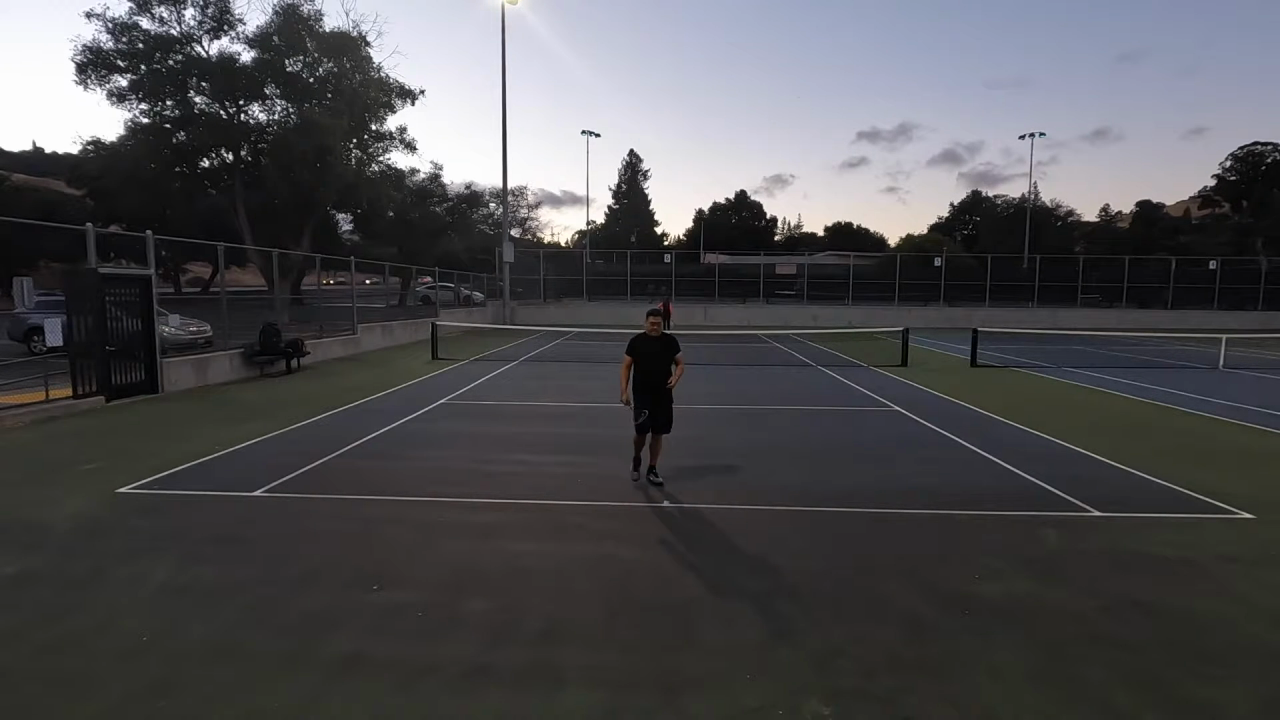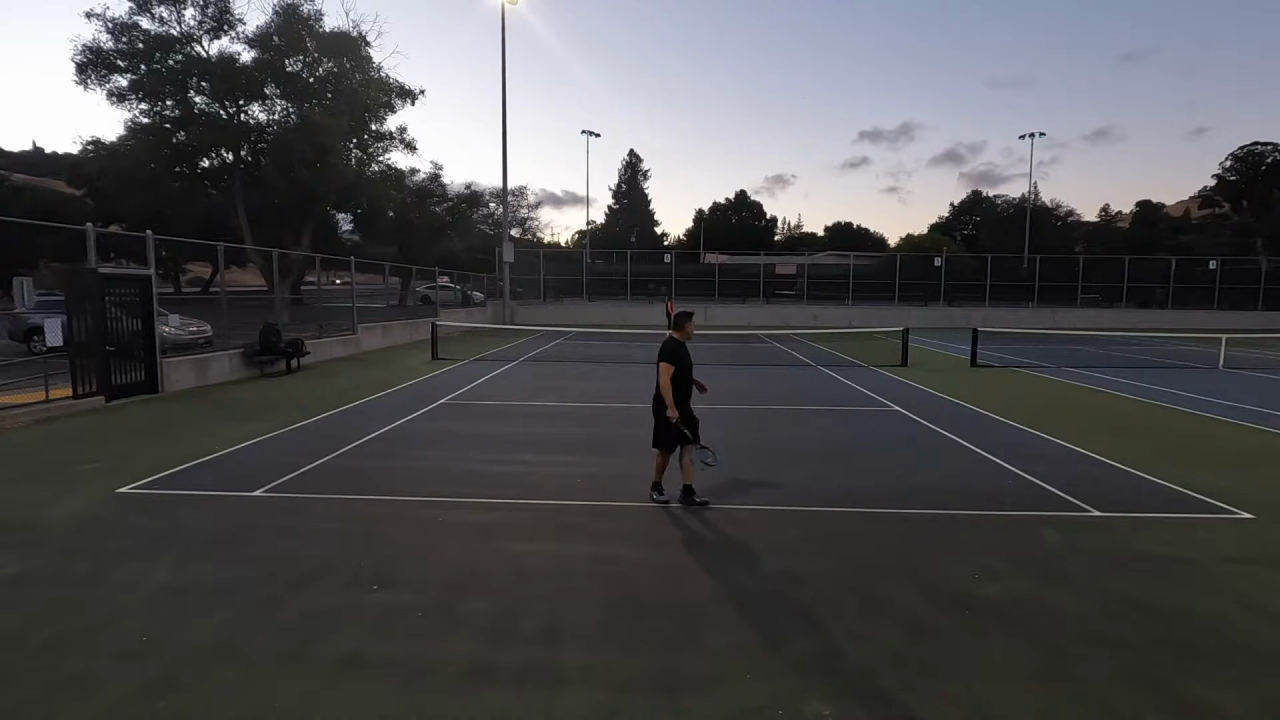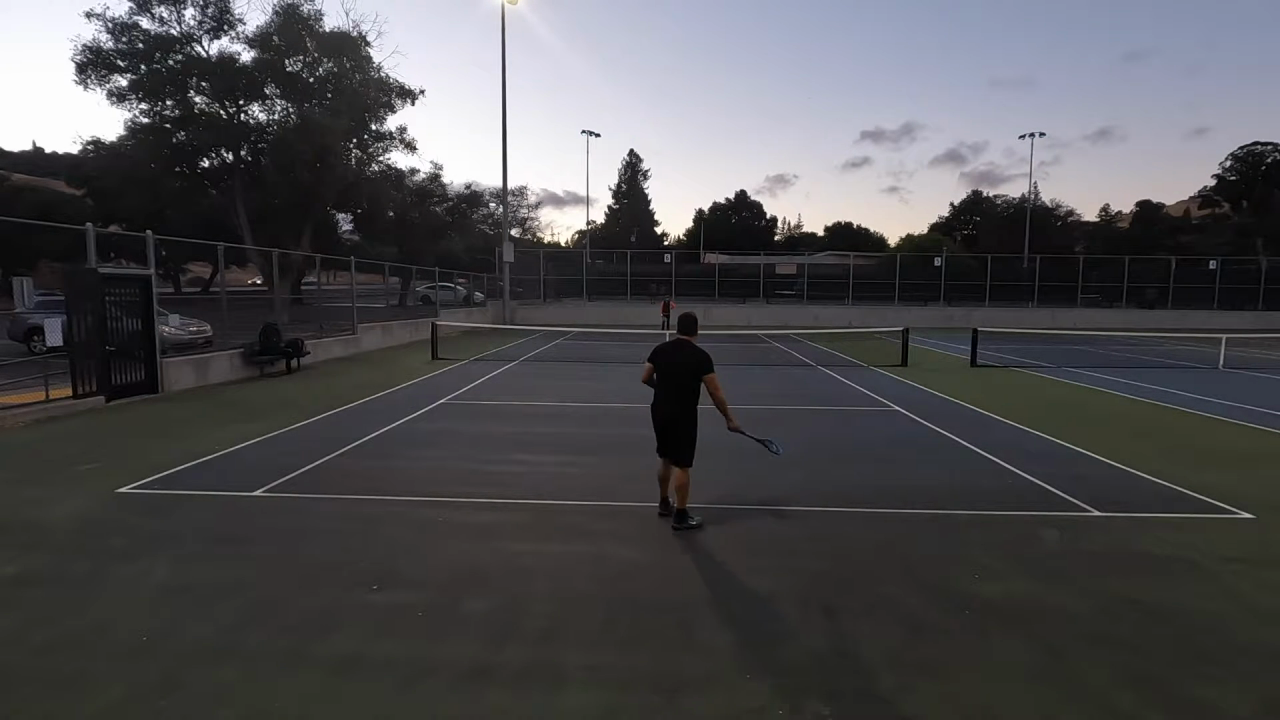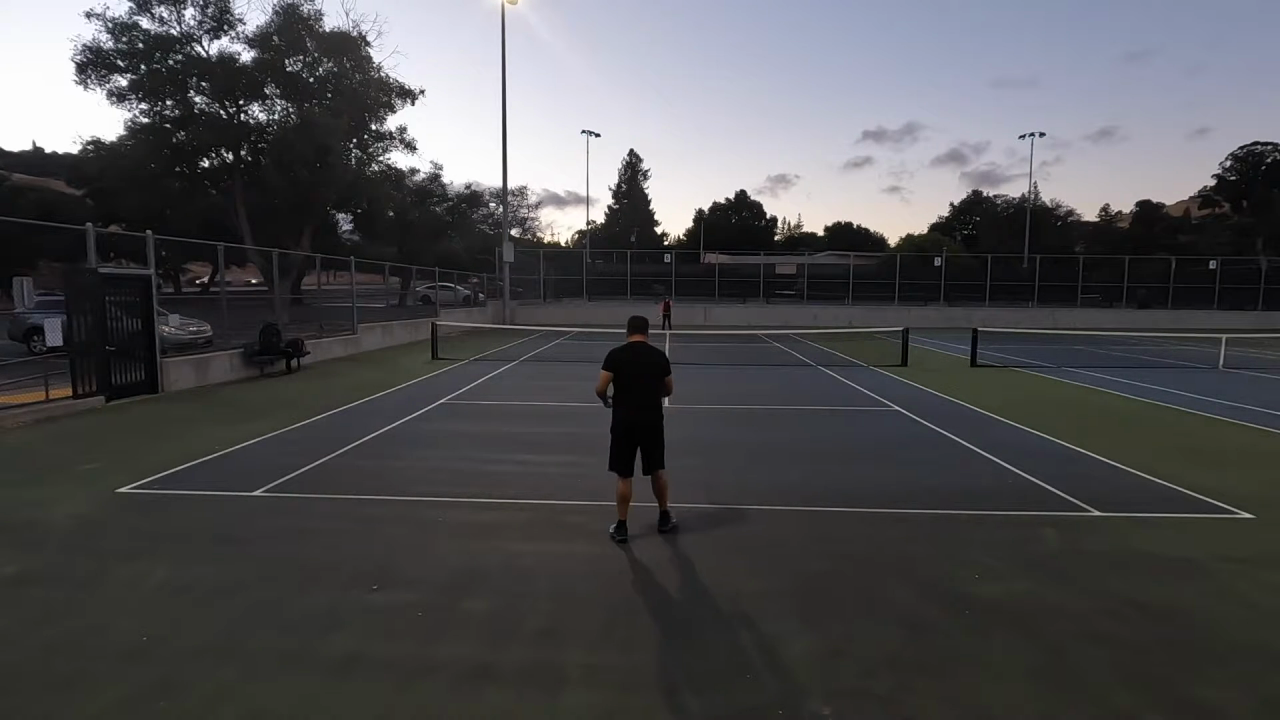
dt=0.7s
person 1, frame 1
left shoulder: (670, 341)
right shoulder: (636, 342)
left elbow: (680, 364)
right elbow: (626, 367)
left wrist: (675, 378)
right wrist: (624, 391)
left hip: (663, 395)
right hip: (641, 395)
left knee: (658, 433)
right knee: (642, 432)
left ankle: (652, 469)
right ankle: (637, 458)
person 1, frame 2
left shoulder: (679, 345)
right shoulder: (670, 348)
right elbow: (664, 379)
left wrist: (695, 382)
right wrist: (670, 407)
left hip: (681, 407)
right hip: (668, 409)
left knee: (688, 444)
right knee: (666, 449)
left ankle: (687, 492)
right ankle: (656, 487)
person 1, frame 3
left shoulder: (660, 349)
right shoulder: (700, 356)
left elbow: (645, 378)
right elbow: (716, 393)
right wrist: (729, 419)
left hip: (659, 412)
right hip: (683, 416)
left knee: (665, 459)
right knee: (682, 465)
left ankle: (664, 503)
right ankle: (680, 516)
person 1, frame 4
left shoulder: (615, 355)
right shoulder: (659, 356)
left elbow: (600, 389)
right elbow: (668, 390)
left wrist: (607, 400)
left hip: (623, 422)
right hip: (652, 421)
left knee: (624, 476)
right knee: (657, 471)
left ankle: (621, 527)
right ankle: (664, 517)
